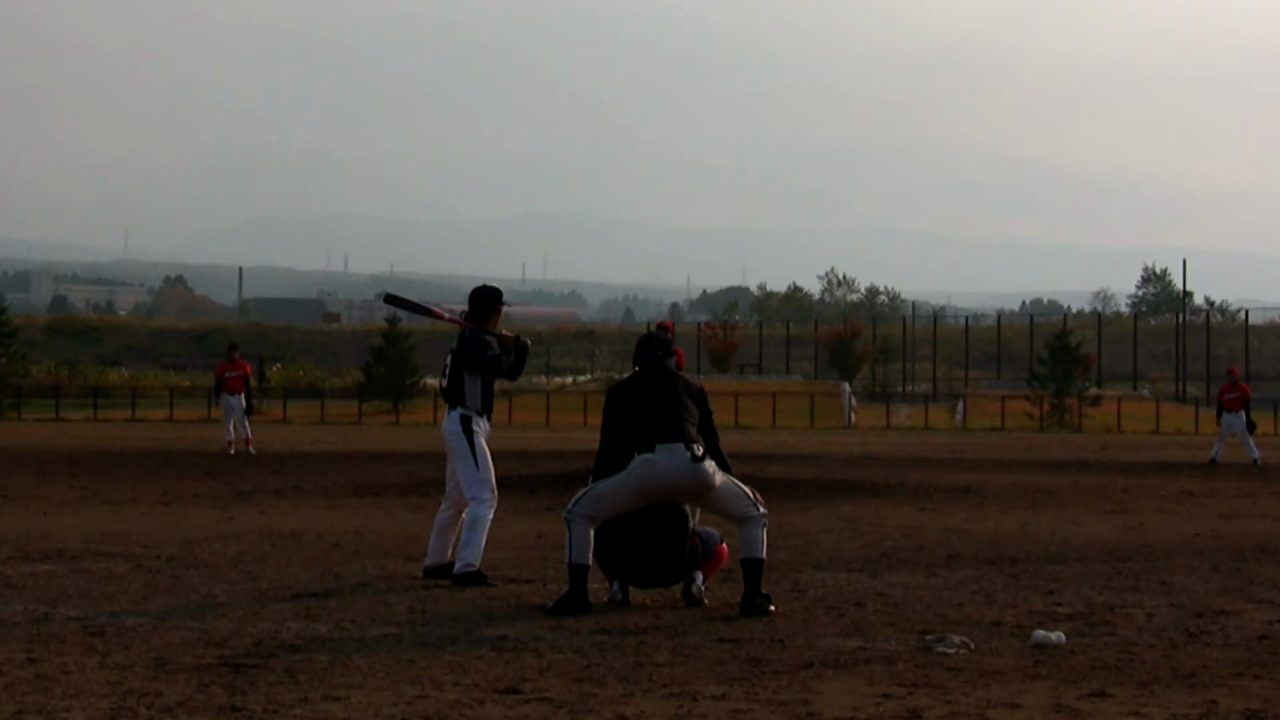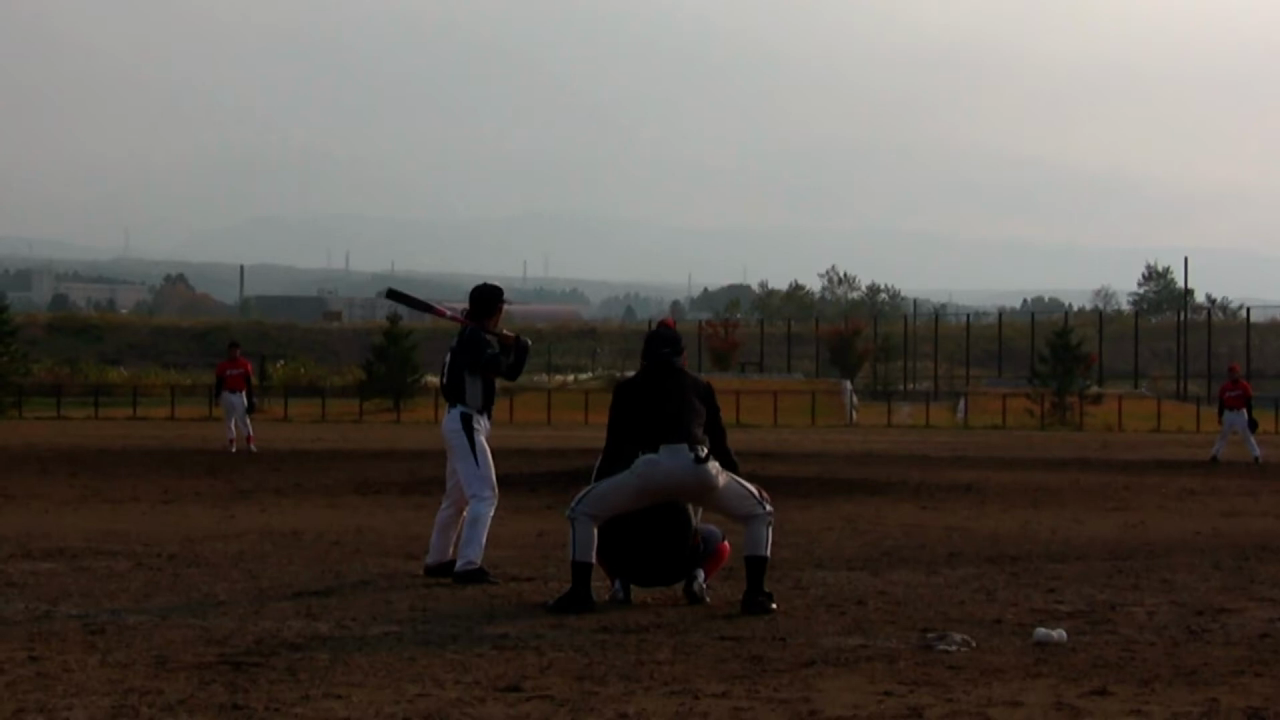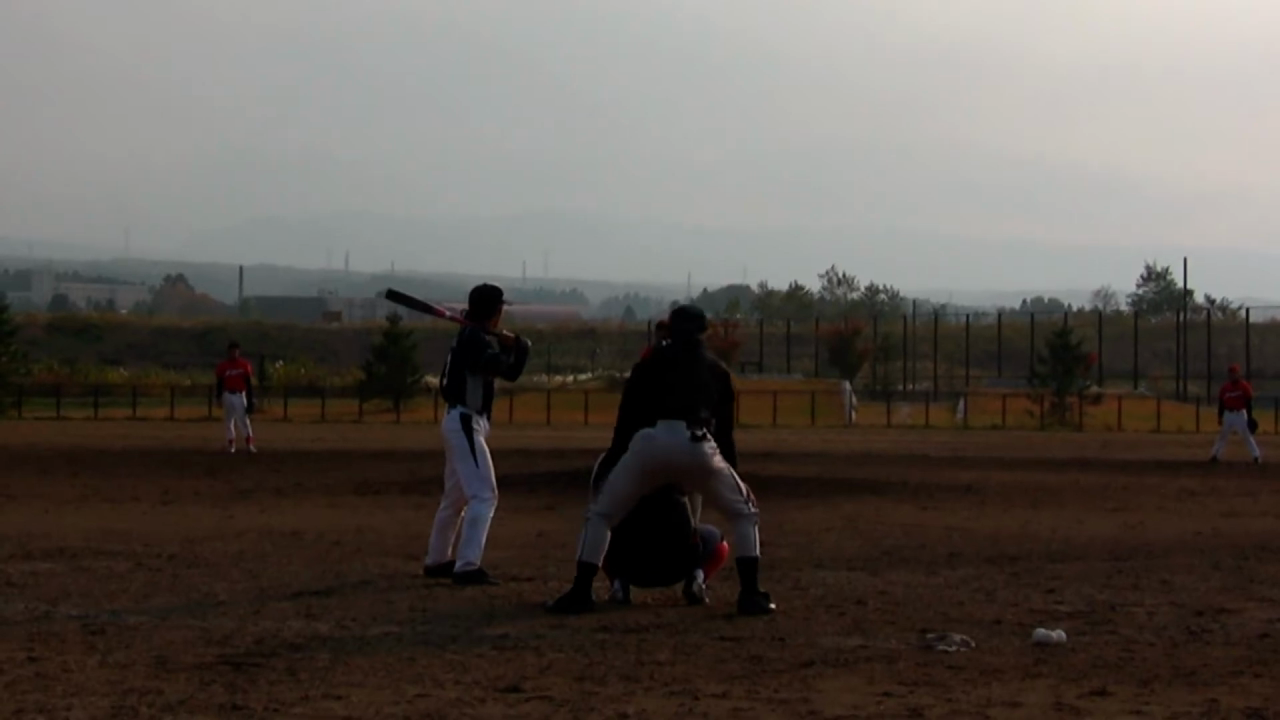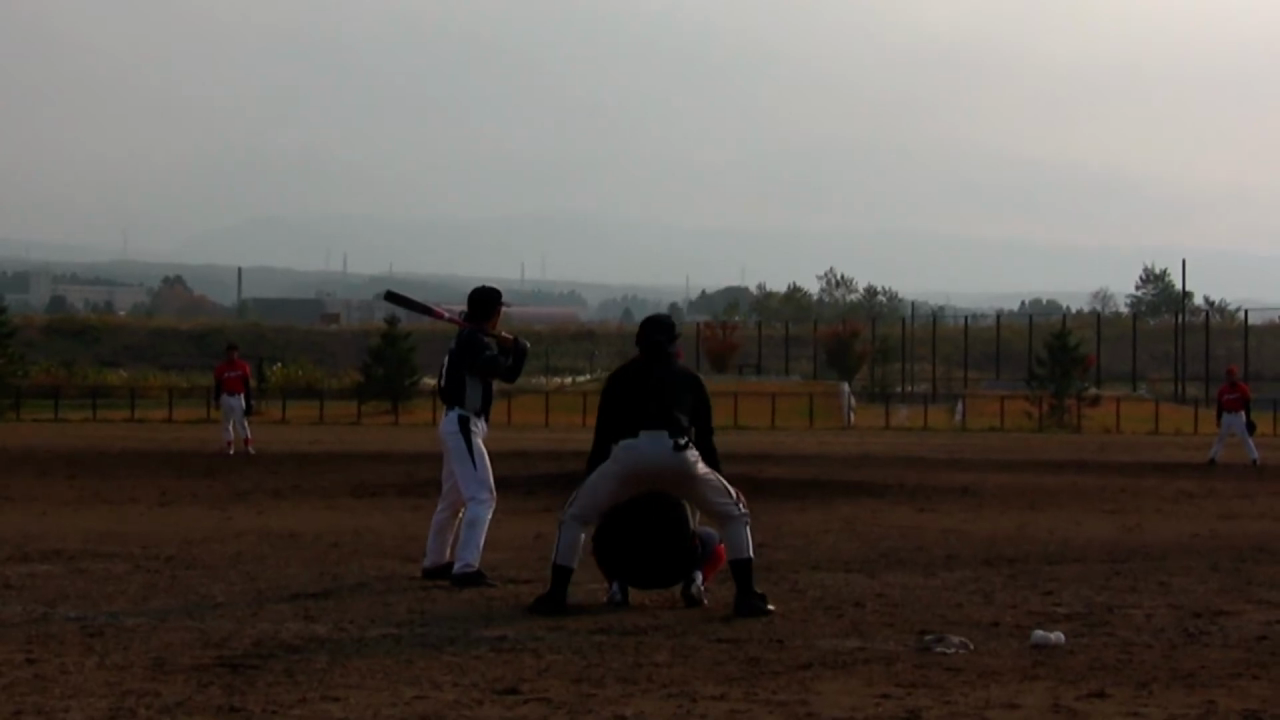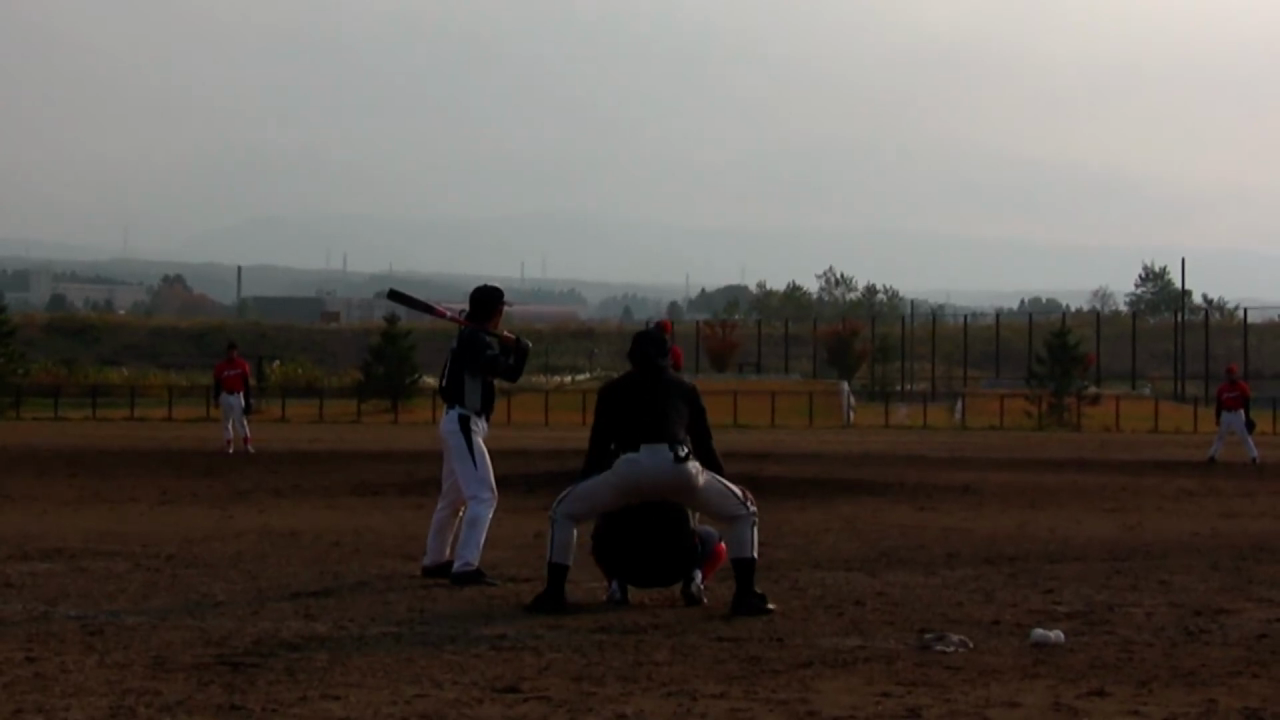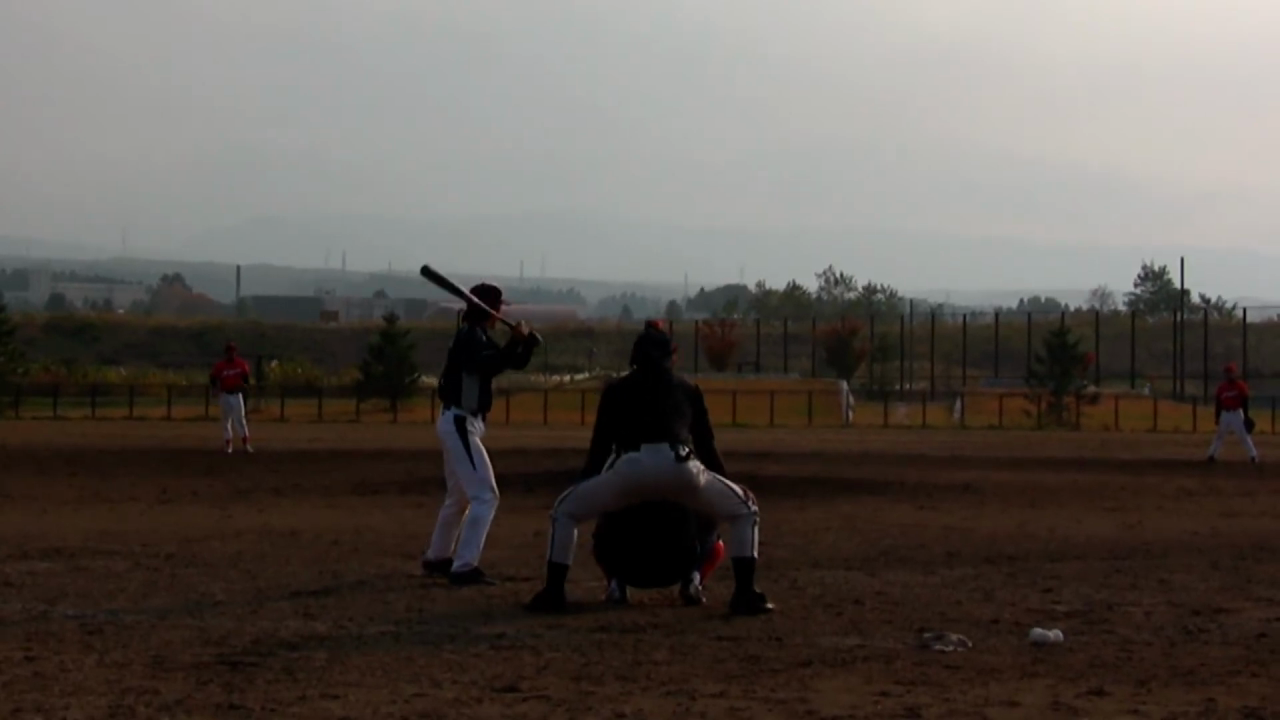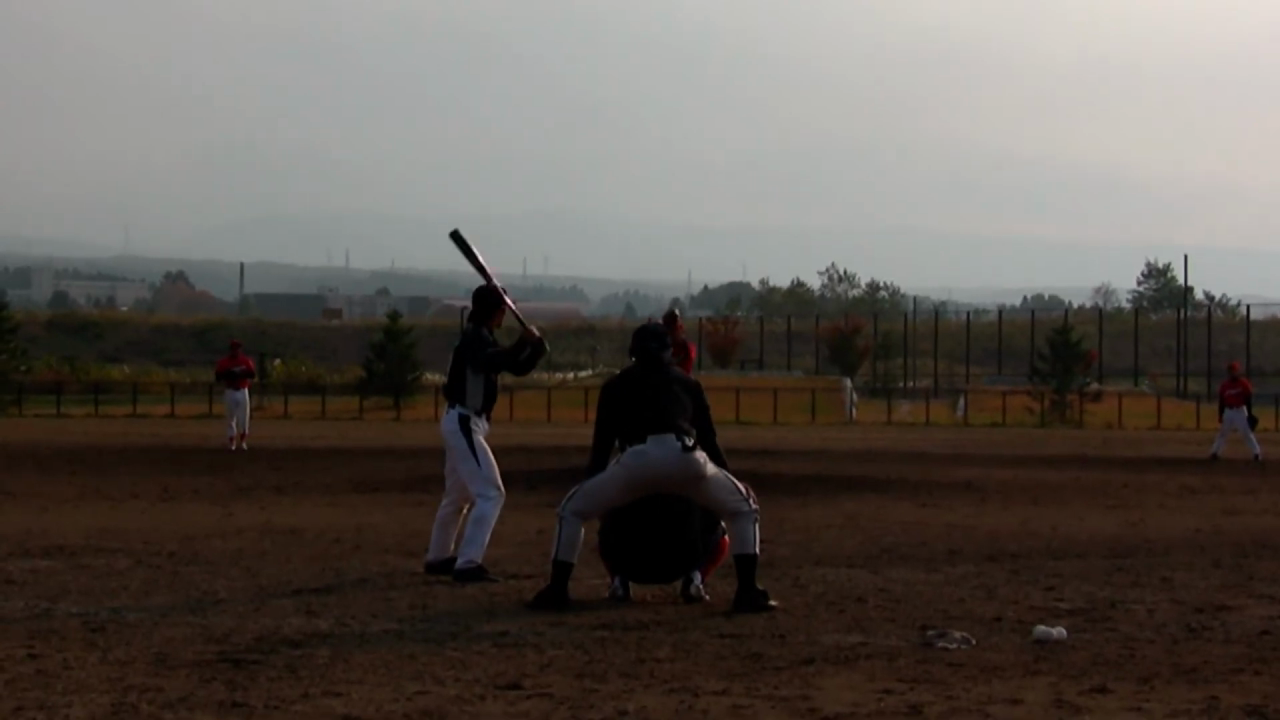
dt=0.7s
person 1, frame 1
left shoulder: (470, 338)
right shoulder: (474, 339)
left elbow: (511, 372)
right elbow: (500, 368)
left wrist: (516, 345)
right wrist: (509, 346)
left hip: (461, 423)
right hip: (466, 424)
left knee: (456, 498)
right knee: (483, 496)
left ankle: (436, 562)
right ankle: (466, 568)
person 1, frame 2
left shoulder: (471, 336)
right shoulder: (475, 337)
left elbow: (511, 372)
right elbow: (499, 368)
left wrist: (515, 345)
right wrist: (509, 346)
left hip: (462, 421)
right hip: (466, 422)
left knee: (457, 496)
right knee: (484, 494)
left ankle: (438, 560)
right ankle: (468, 566)
person 1, frame 3
left shoulder: (470, 337)
right shoulder: (475, 338)
left elbow: (509, 373)
right elbow: (504, 369)
left wrist: (513, 345)
right wrist: (512, 346)
left hip: (461, 421)
right hip: (465, 422)
left knee: (455, 497)
right knee: (484, 495)
left ankle: (437, 561)
right ankle: (467, 567)
person 1, frame 4
left shoulder: (470, 338)
right shoulder: (473, 339)
left elbow: (508, 374)
right elbow: (499, 369)
left wrist: (513, 347)
right wrist: (509, 347)
left hip: (460, 423)
right hip: (463, 424)
left knee: (453, 498)
right knee: (482, 496)
left ankle: (435, 562)
right ankle: (466, 569)
person 1, frame 5
left shoulder: (473, 338)
right shoulder: (474, 338)
left elbow: (511, 374)
right elbow: (496, 368)
left wrist: (517, 347)
right wrist: (509, 347)
left hip: (459, 422)
right hip: (464, 423)
left knee: (453, 497)
right knee: (483, 496)
left ankle: (435, 561)
right ankle: (464, 568)
person 1, frame 6
left shoulder: (479, 337)
right shoulder: (469, 336)
left elbow: (516, 363)
right elbow: (489, 367)
left wrist: (526, 341)
right wrist: (515, 341)
left hip: (460, 423)
right hip: (460, 423)
left knee: (460, 496)
right knee: (485, 496)
left ankle: (437, 557)
right ankle: (464, 568)
person 1, frame 7
left shoulder: (484, 338)
right shoulder: (475, 335)
left elbow: (518, 368)
right elbow: (494, 364)
left wrist: (536, 348)
right wrist: (523, 342)
left hip: (464, 422)
right hip: (464, 423)
left knee: (457, 495)
right knee: (490, 493)
left ankle: (438, 557)
right ankle: (467, 565)
person 2, frame 1
left shoulder: (622, 391)
right shoulder: (691, 388)
left elbow: (609, 446)
right elbow: (711, 441)
left wrist: (595, 482)
right wrist: (729, 478)
left hip: (646, 468)
right hip: (694, 466)
left knee: (579, 513)
right knee: (753, 512)
left ankle: (577, 595)
right ankle: (753, 596)
person 2, frame 2
left shoulder: (628, 388)
right shoulder: (700, 386)
left elbow: (615, 445)
right elbow: (719, 441)
left wrist: (600, 483)
right wrist: (736, 479)
left hip: (649, 469)
right hip: (698, 468)
left knee: (582, 511)
right knee: (760, 511)
left ankle: (580, 594)
right ankle: (755, 595)
person 2, frame 3
left shoulder: (647, 365)
right shoulder: (715, 369)
left elbow: (626, 420)
right elbow: (724, 428)
left wrist: (611, 467)
right wrist: (732, 471)
left hip: (649, 443)
right hip: (697, 445)
left knee: (601, 515)
right knee: (744, 513)
left ankle: (580, 594)
right ankle: (750, 595)
person 2, frame 4
left shoulder: (621, 377)
right shoulder: (688, 378)
left elbow: (603, 434)
right elbow: (704, 436)
left wrist: (590, 479)
right wrist: (717, 477)
left hip: (630, 454)
right hip: (679, 455)
left knee: (575, 515)
right knee: (734, 513)
left ankle: (556, 595)
right ankle: (746, 596)
person 2, frame 5
left shoulder: (613, 389)
right shoulder: (684, 388)
left elbow: (598, 446)
right elbow: (704, 444)
left wrist: (583, 485)
right wrist: (722, 480)
left hip: (630, 468)
right hip: (678, 467)
left knee: (564, 511)
right knee: (743, 510)
left ankle: (554, 594)
right ankle: (746, 595)
person 2, frame 6
left shoulder: (616, 390)
right shoulder: (687, 389)
left elbow: (600, 448)
right elbow: (706, 445)
left wrist: (585, 486)
right wrist: (725, 486)
left hip: (631, 469)
right hip: (681, 468)
left knee: (565, 511)
right knee: (744, 509)
left ankle: (553, 593)
right ankle: (745, 595)
person 2, frame 7
left shoulder: (616, 385)
right shoulder: (687, 382)
left elbow: (602, 443)
right elbow: (708, 438)
left wrist: (591, 483)
right wrist: (727, 475)
left hip: (637, 461)
right hip: (686, 458)
left knee: (573, 509)
right knee: (743, 507)
left ankle: (557, 591)
right ankle: (748, 592)
